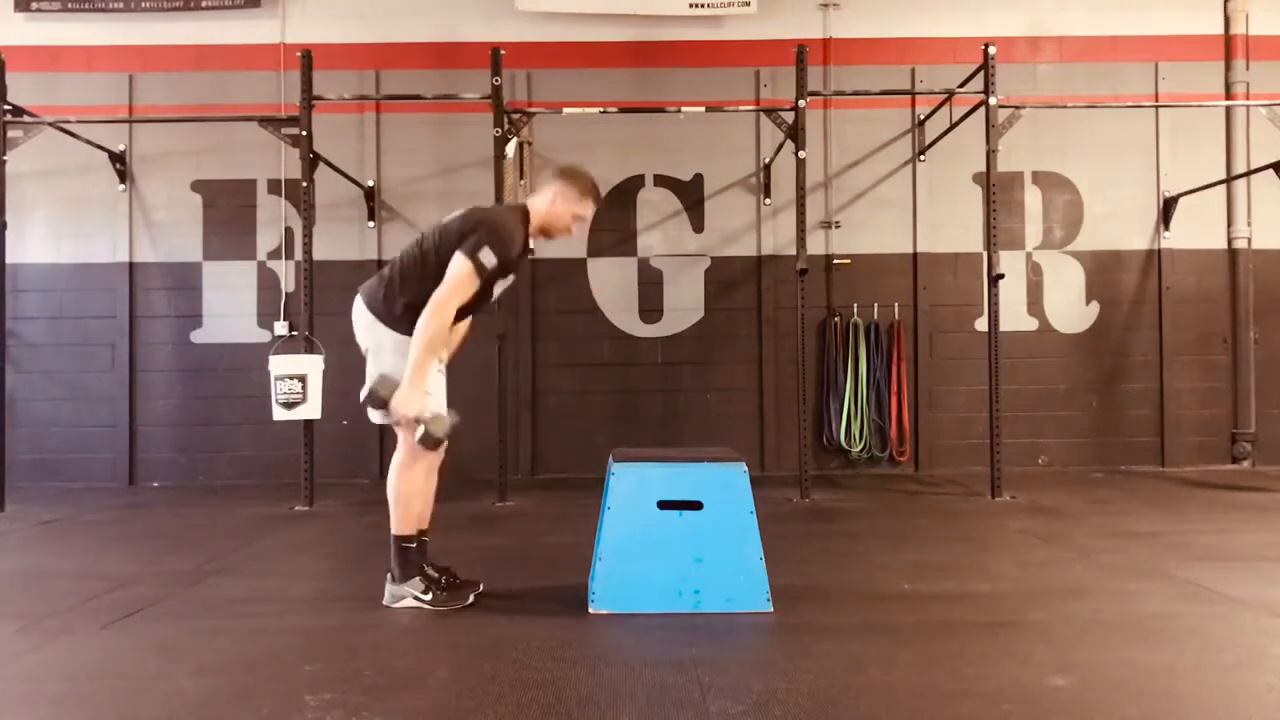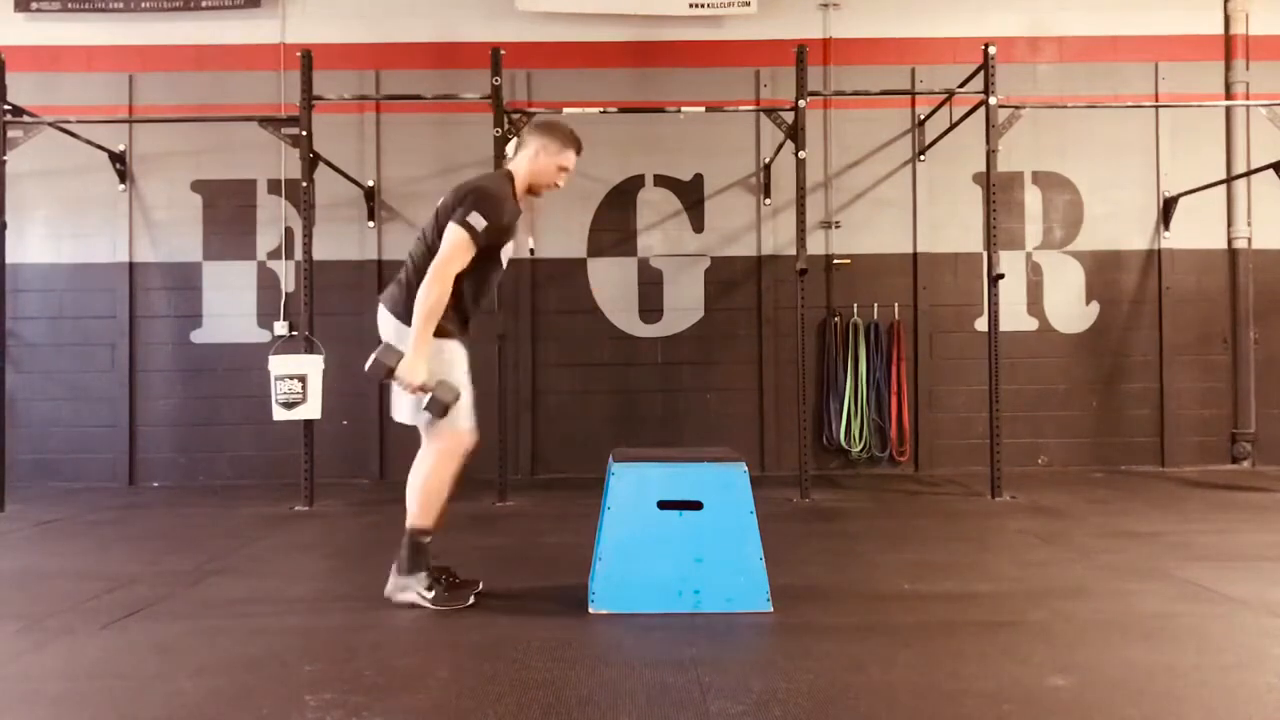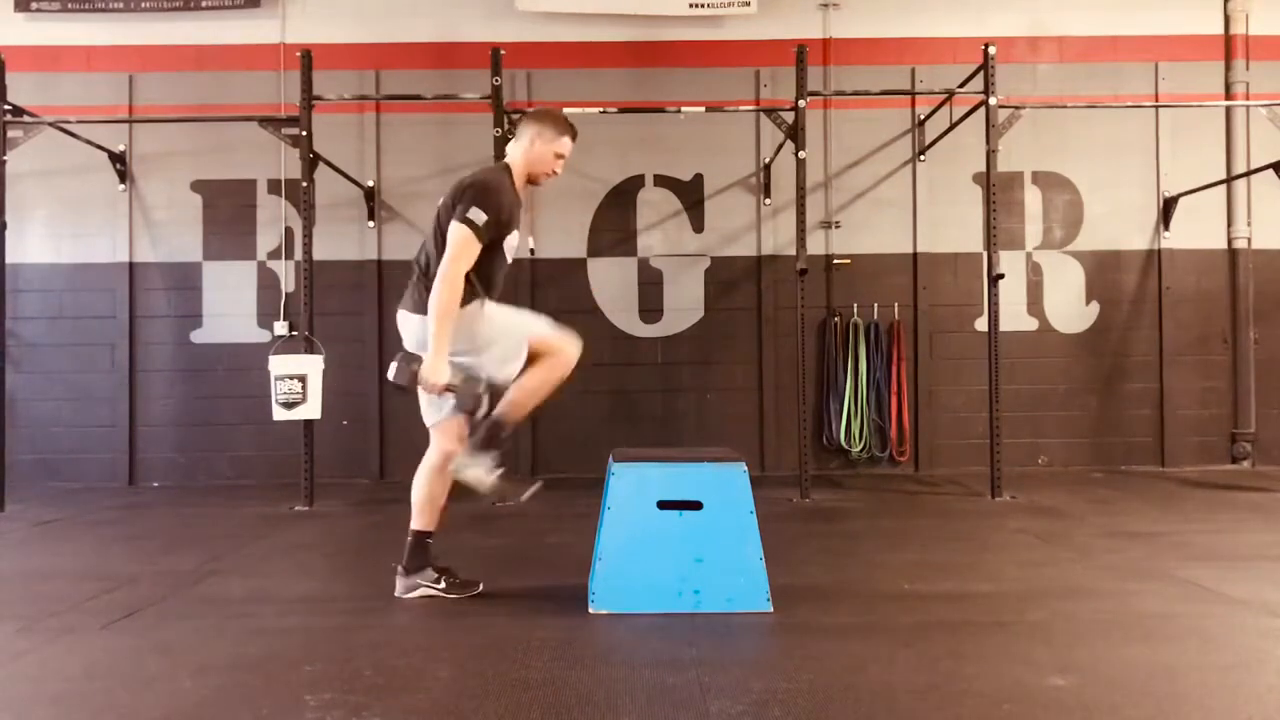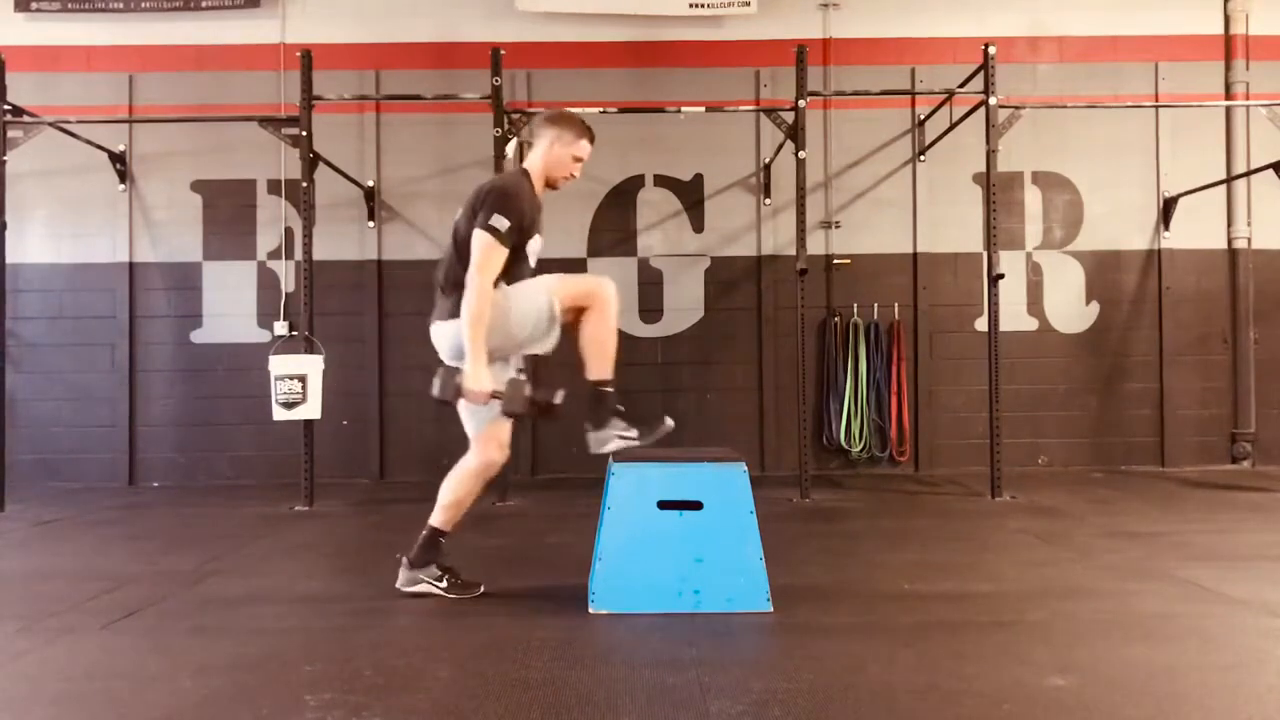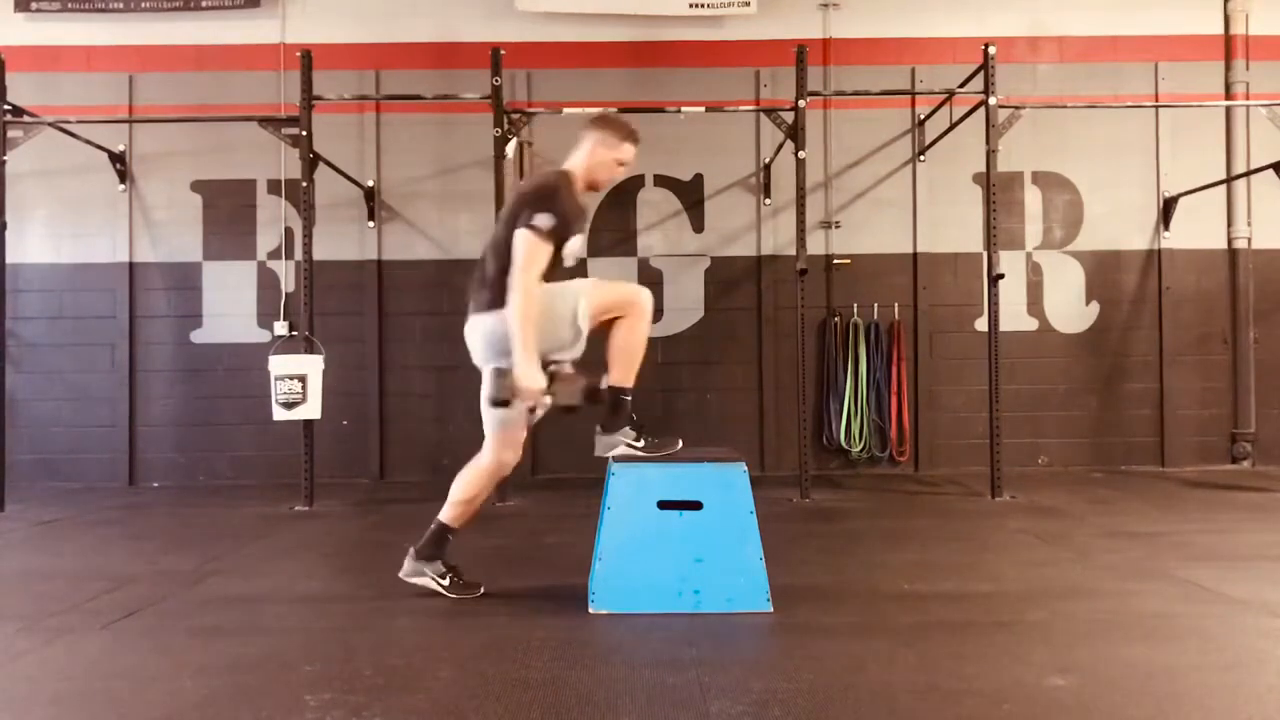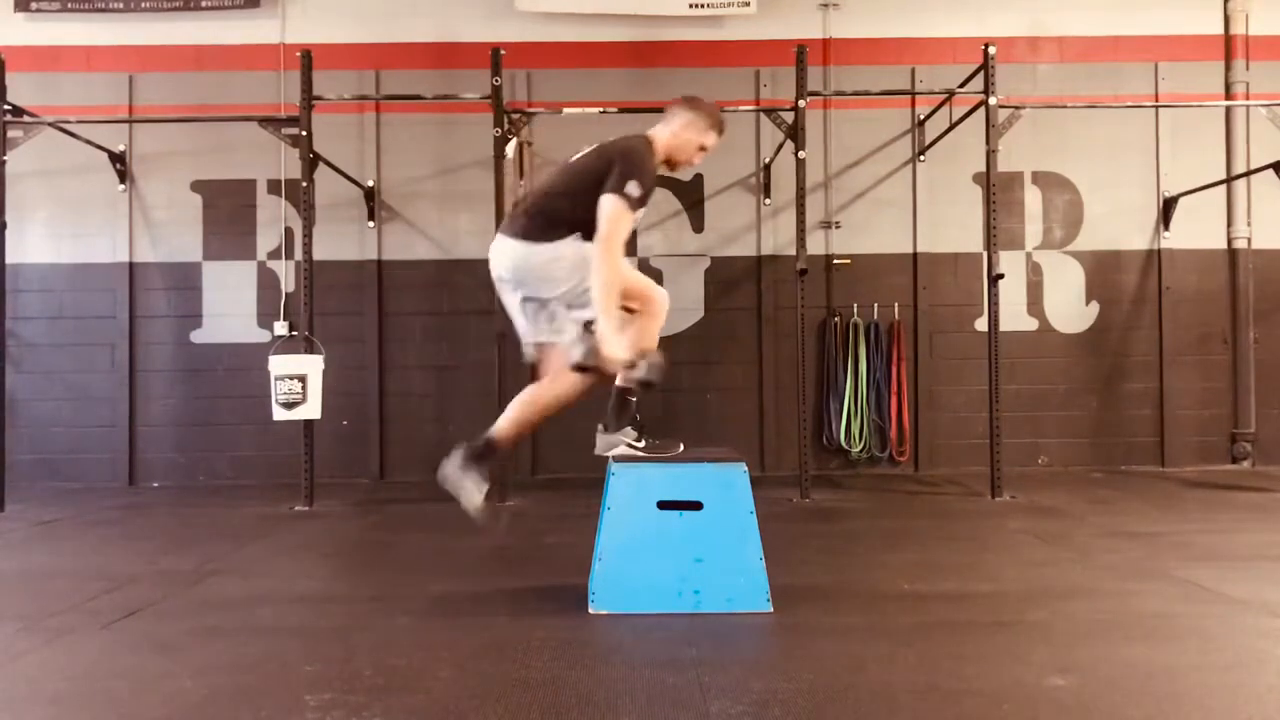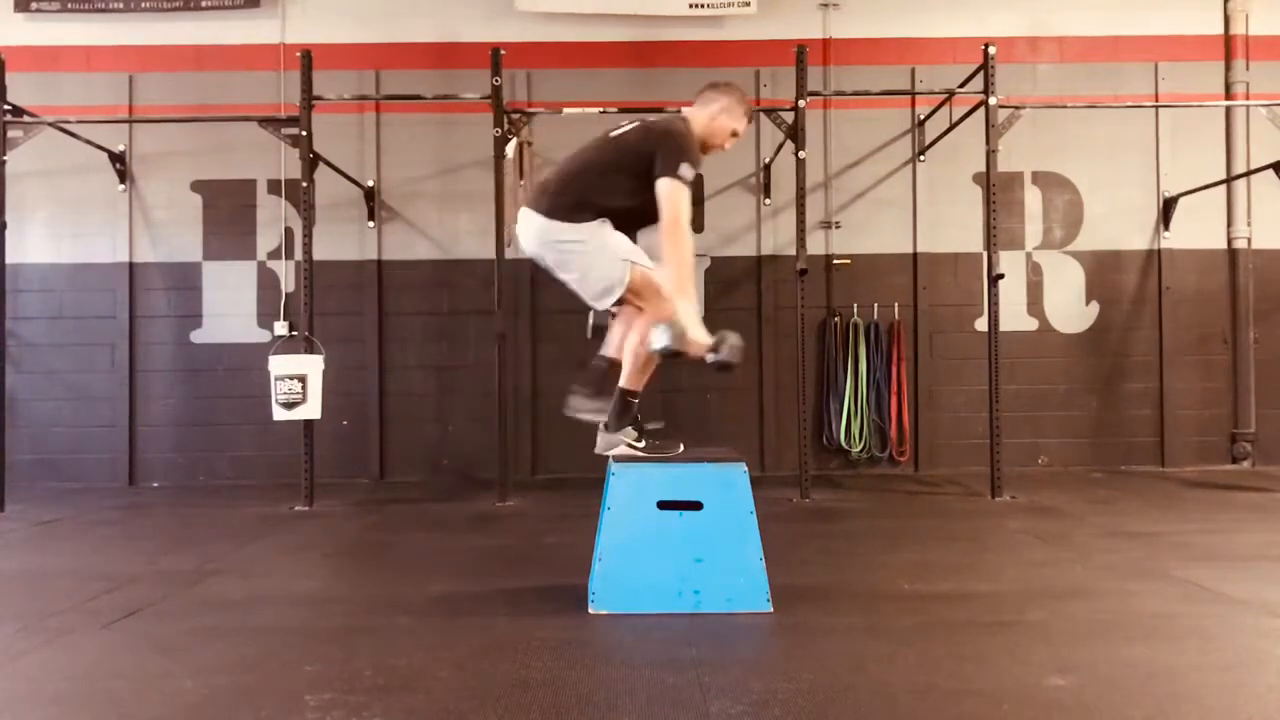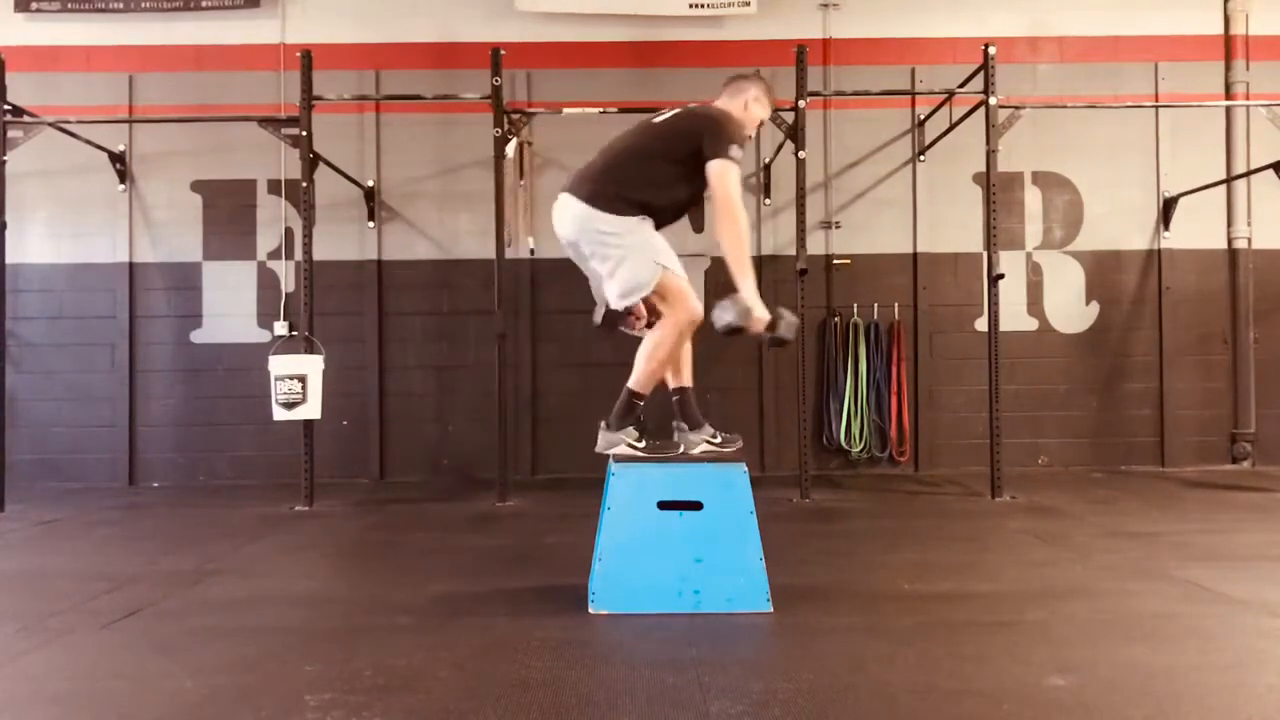
dt=0.2s
person 1, frame 1
left shoulder: (512, 236)
right shoulder: (501, 233)
left elbow: (462, 311)
right elbow: (442, 305)
left wrist: (431, 371)
right wrist: (413, 385)
left hip: (408, 322)
right hip: (393, 319)
left knee: (428, 442)
right knee: (420, 442)
left ankle: (417, 565)
right ankle: (405, 577)
person 1, frame 2
left shoulder: (501, 199)
right shoulder: (491, 198)
right elbow: (440, 274)
left wrist: (428, 347)
right wrist: (417, 353)
left hip: (434, 324)
right hip: (419, 322)
left knee: (442, 439)
right knee: (455, 439)
left ankle: (417, 563)
right ankle: (411, 569)
person 1, frame 3
left shoulder: (503, 192)
right shoulder: (490, 191)
right elbow: (450, 273)
left wrist: (441, 351)
right wrist: (438, 354)
left hip: (441, 318)
right hip: (441, 317)
left knee: (449, 443)
right knee: (564, 349)
left ankle: (417, 567)
right ankle: (485, 445)
person 1, frame 4
left shoulder: (521, 197)
right shoulder: (509, 196)
right elbow: (478, 282)
left wrist: (483, 359)
right wrist: (476, 364)
left hip: (477, 326)
right hip: (470, 324)
left knee: (489, 452)
right knee: (598, 291)
left ankle: (421, 563)
right ankle: (603, 422)
person 1, frame 5
left shoulder: (566, 201)
right shoulder: (552, 197)
right elbow: (524, 281)
left wrist: (536, 358)
right wrist: (529, 363)
left hip: (505, 323)
right hip: (506, 320)
left knee: (502, 453)
right knee: (635, 300)
left ankle: (428, 556)
right ankle: (617, 427)
person 1, frame 6
left shoulder: (626, 155)
right shoulder: (636, 162)
left elbow: (605, 246)
right elbow: (608, 246)
left wrist: (608, 319)
right wrist: (610, 330)
left hip: (516, 253)
right hip: (538, 251)
left knee: (572, 375)
right knee: (651, 301)
left ankle: (475, 459)
right ankle: (619, 428)
person 1, frame 7
left shoulder: (658, 134)
right shoulder: (679, 142)
left elbow: (627, 209)
right elbow: (675, 233)
right wrist: (690, 319)
left hip: (542, 221)
right hip: (563, 225)
left knee: (644, 301)
right knee: (660, 305)
left ankle: (595, 389)
right ankle: (620, 427)
person 1, frame 8
left shoulder: (688, 125)
right shoulder: (722, 125)
right elbow: (728, 212)
left wrist: (630, 291)
right wrist: (750, 296)
left hip: (579, 208)
right hip: (603, 214)
left knee: (671, 310)
right knee: (683, 312)
left ankle: (690, 427)
right ankle: (620, 427)
